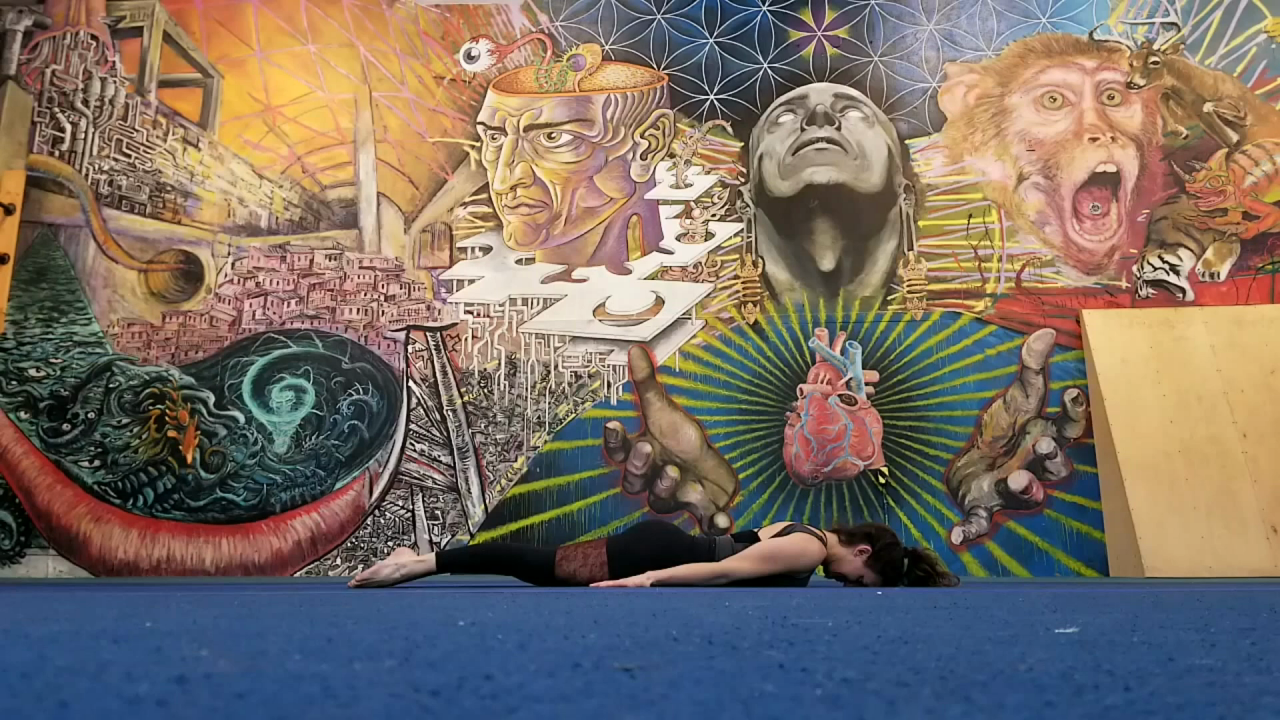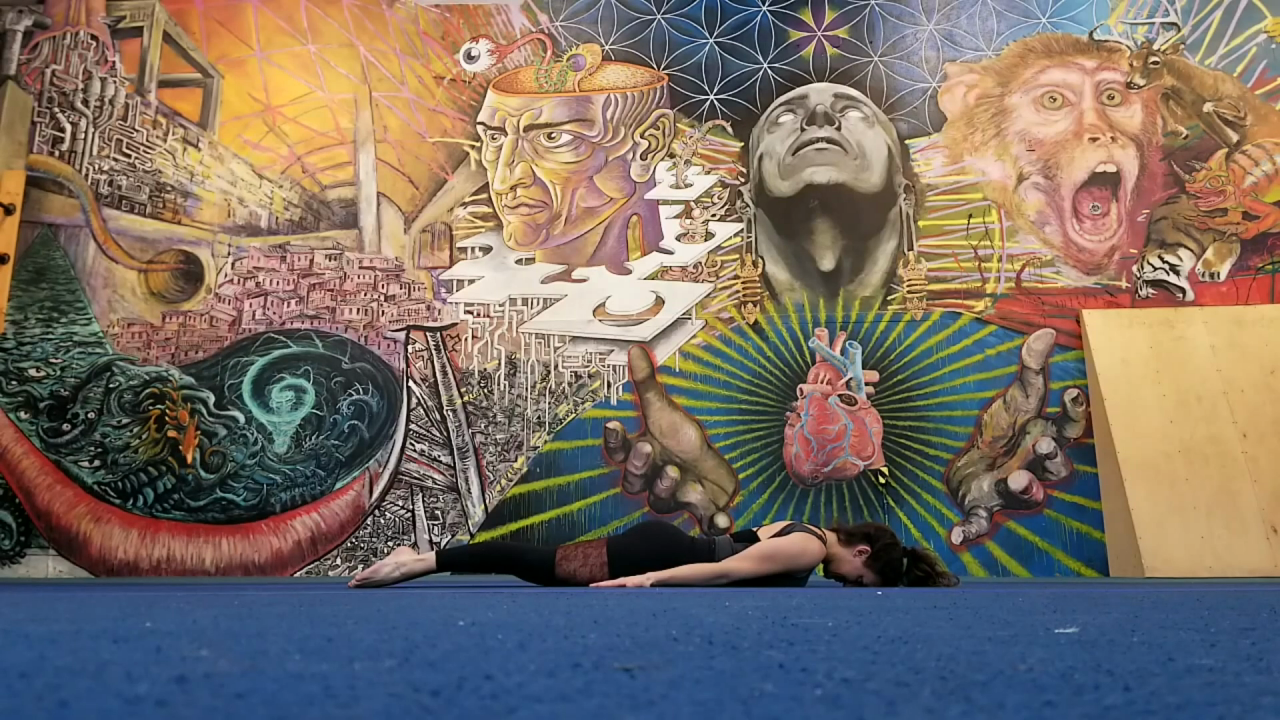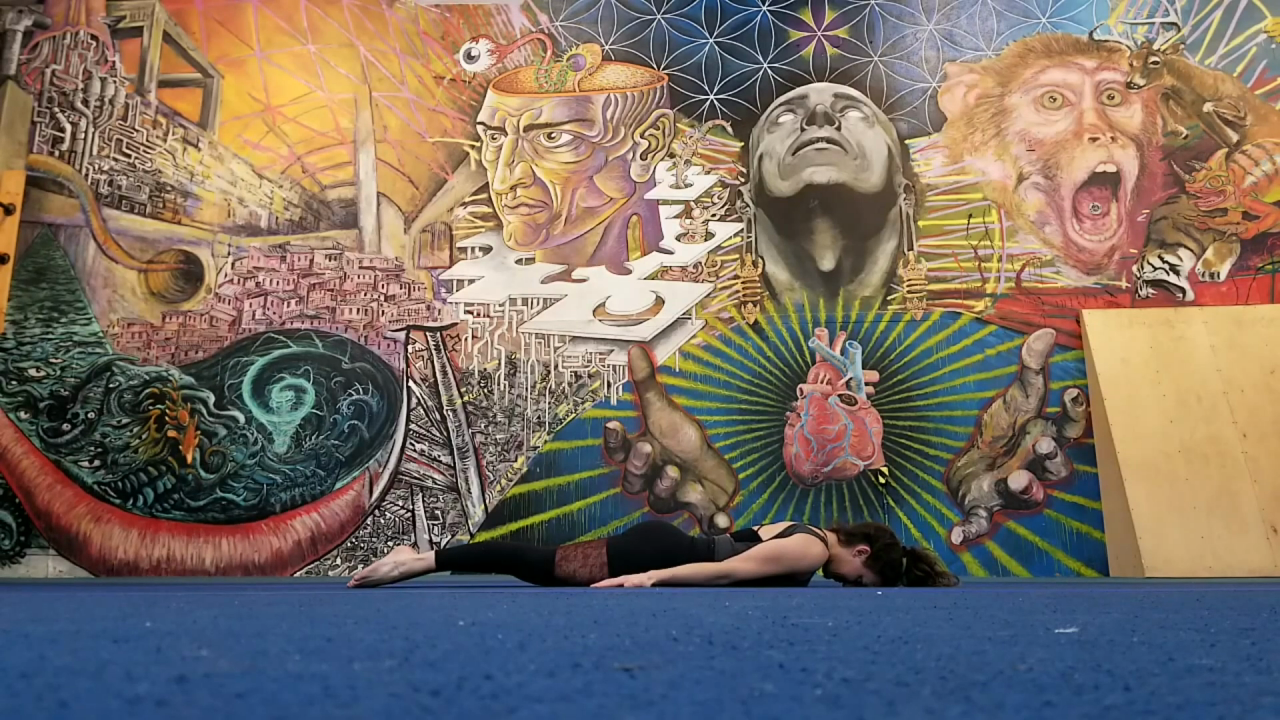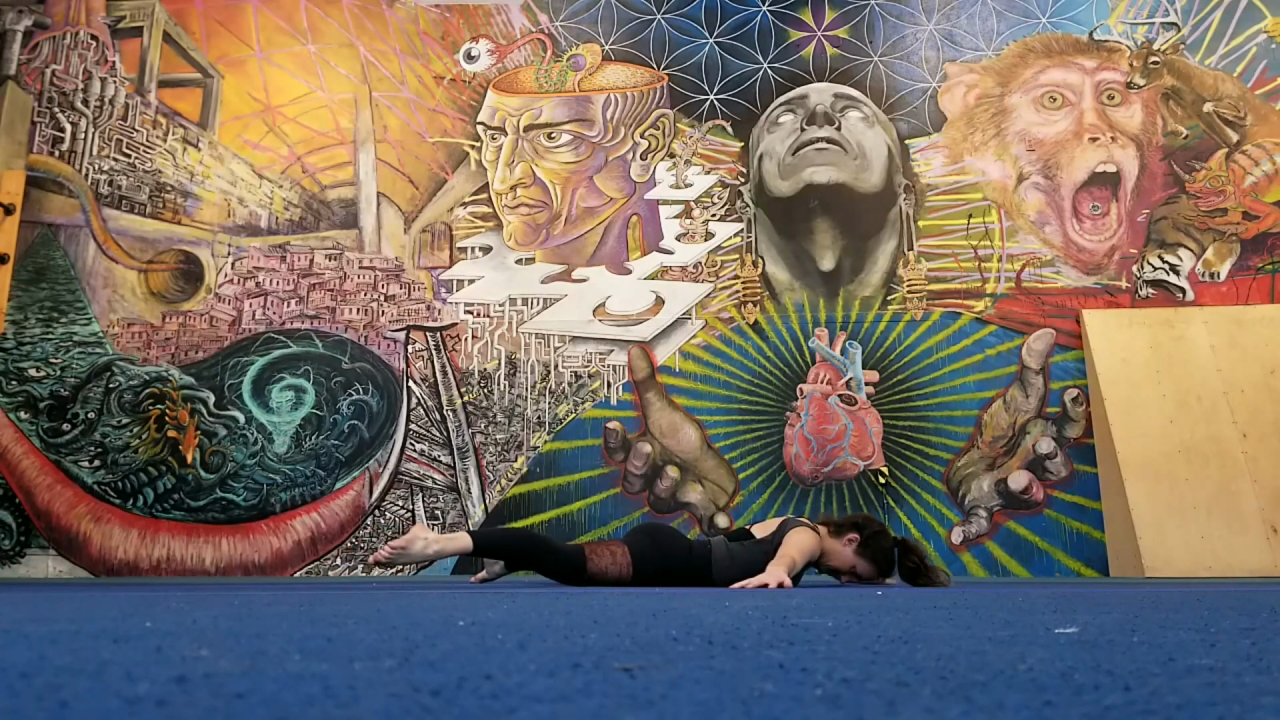
dt=1s
person 1, frame 1
left shoulder: (800, 533)
right shoulder: (811, 550)
right elbow: (726, 571)
right wrist: (648, 580)
left hip: (665, 544)
right hip: (662, 551)
left knee: (538, 565)
right knee: (541, 564)
left ankle: (421, 559)
right ankle: (420, 563)
person 1, frame 2
left shoulder: (800, 532)
right shoulder: (811, 549)
right elbow: (725, 573)
right wrist: (648, 582)
left hip: (663, 545)
right hip: (659, 553)
left knee: (539, 566)
right knee: (537, 565)
left ankle: (422, 560)
right ankle: (420, 563)
person 1, frame 3
left shoulder: (800, 533)
right shoulder: (812, 551)
right elbow: (727, 572)
right wrist: (652, 579)
left hip: (662, 545)
right hip: (659, 551)
left knee: (541, 565)
right knee: (538, 564)
left ankle: (425, 559)
right ankle: (417, 562)
person 1, frame 4
left shoulder: (792, 528)
right shoulder: (811, 536)
right elbow: (781, 558)
right wrist: (774, 574)
left hip: (670, 554)
right hip: (665, 560)
right knee: (568, 561)
right ankle: (445, 542)
